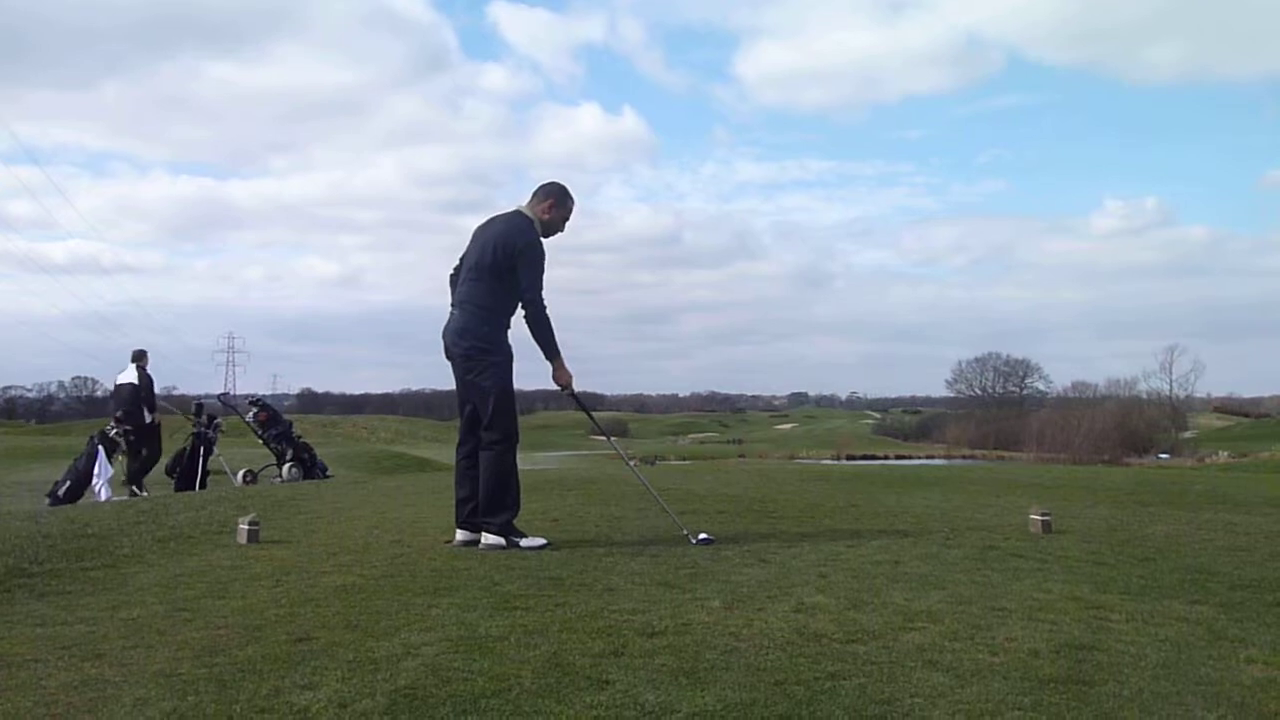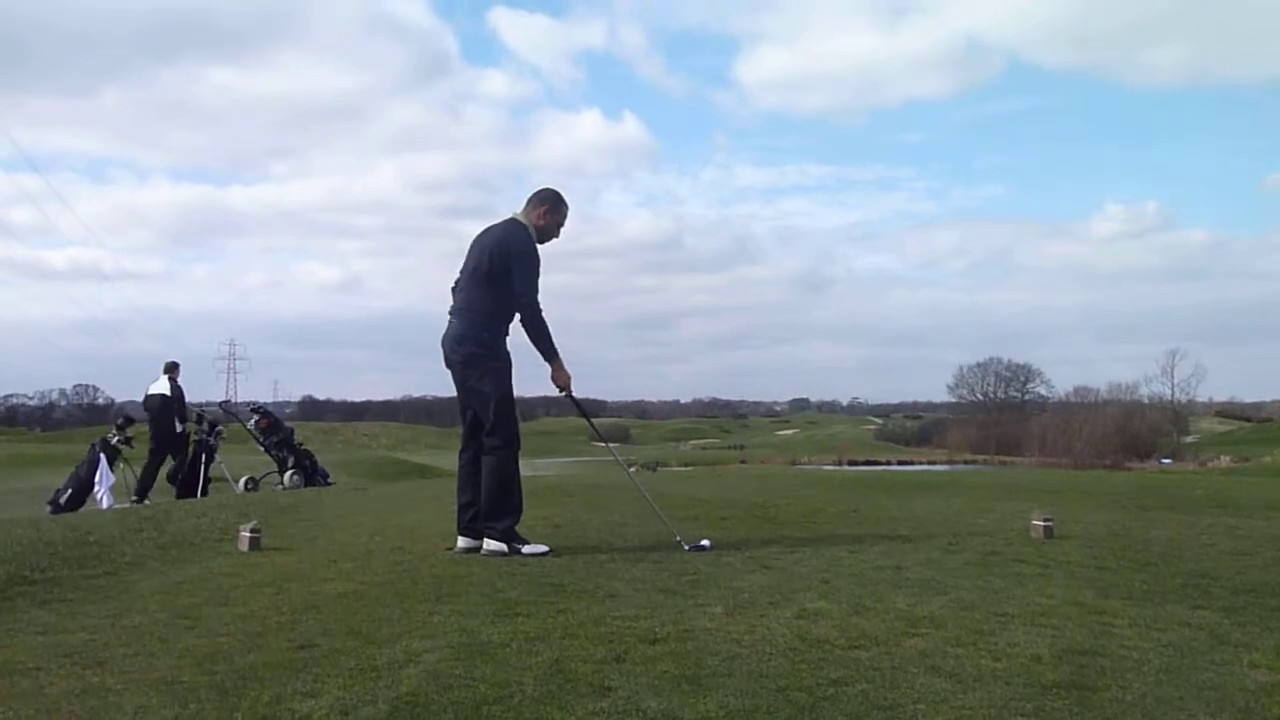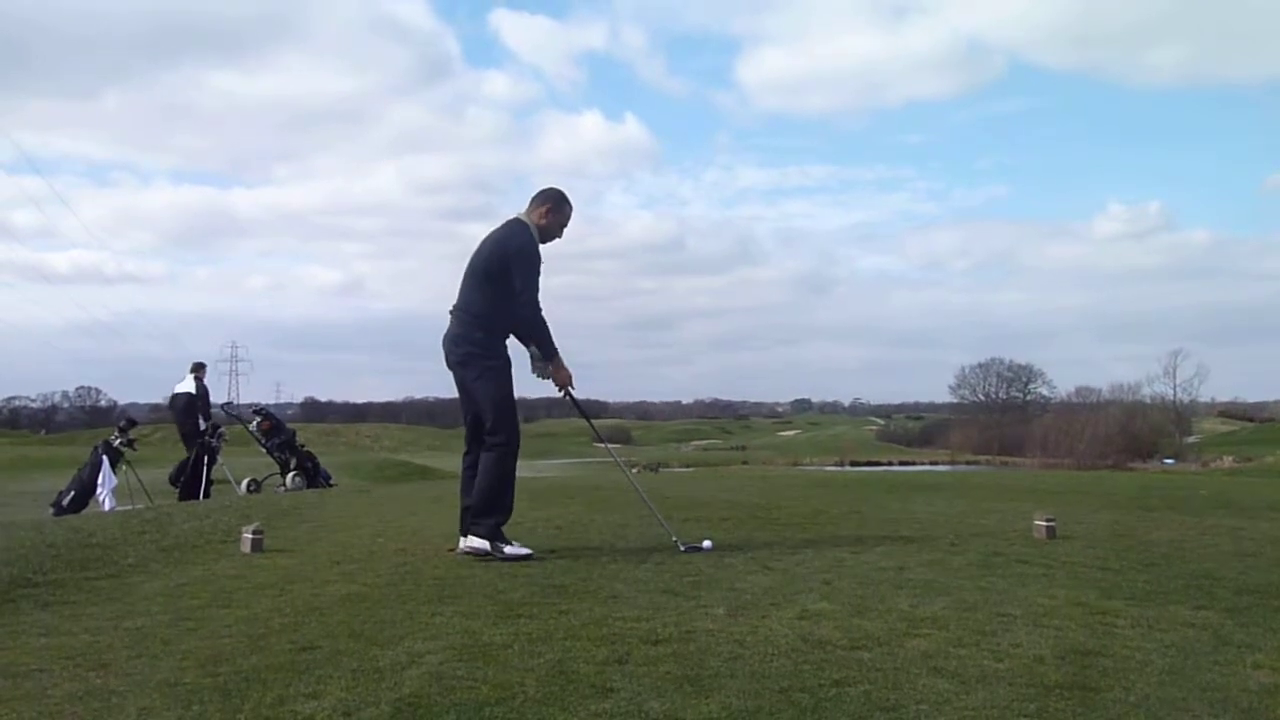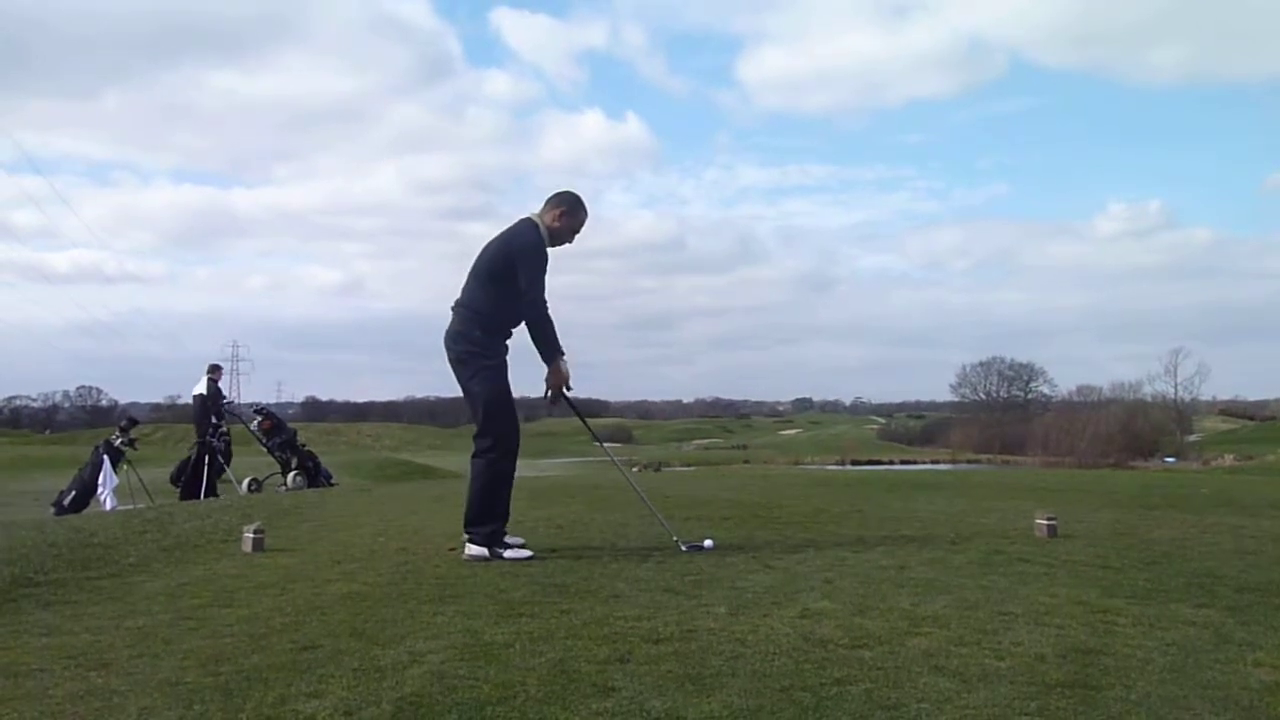
dt=0.4s
person 1, frame 1
left shoulder: (494, 225)
right shoulder: (526, 239)
left elbow: (457, 275)
right elbow: (533, 307)
right wrist: (556, 362)
left hip: (461, 336)
right hip: (484, 341)
left knee: (474, 432)
right knee: (499, 433)
left ankle: (470, 523)
right ankle: (497, 527)
person 1, frame 2
left shoulder: (493, 235)
right shoulder: (521, 245)
left elbow: (460, 287)
right elbow: (529, 310)
right wrist: (555, 363)
left hip: (460, 342)
right hip: (482, 346)
left knee: (476, 438)
right knee: (501, 439)
left ankle: (472, 530)
right ankle: (500, 533)
person 1, frame 3
left shoulder: (506, 237)
right shoulder: (521, 244)
right elbow: (528, 309)
left wrist: (535, 350)
right wrist: (555, 360)
left hip: (466, 343)
right hip: (479, 348)
left knee: (481, 439)
right knee: (502, 436)
left ankle: (472, 530)
right ankle: (484, 530)
person 1, frame 4
left shoulder: (522, 238)
right shoulder: (529, 243)
left elbow: (534, 307)
right elbow: (532, 309)
left wrist: (557, 359)
right wrist: (553, 364)
left hip: (474, 343)
right hip: (477, 345)
left knee: (502, 437)
right knee: (496, 440)
left ankle: (484, 528)
right ankle: (482, 538)
